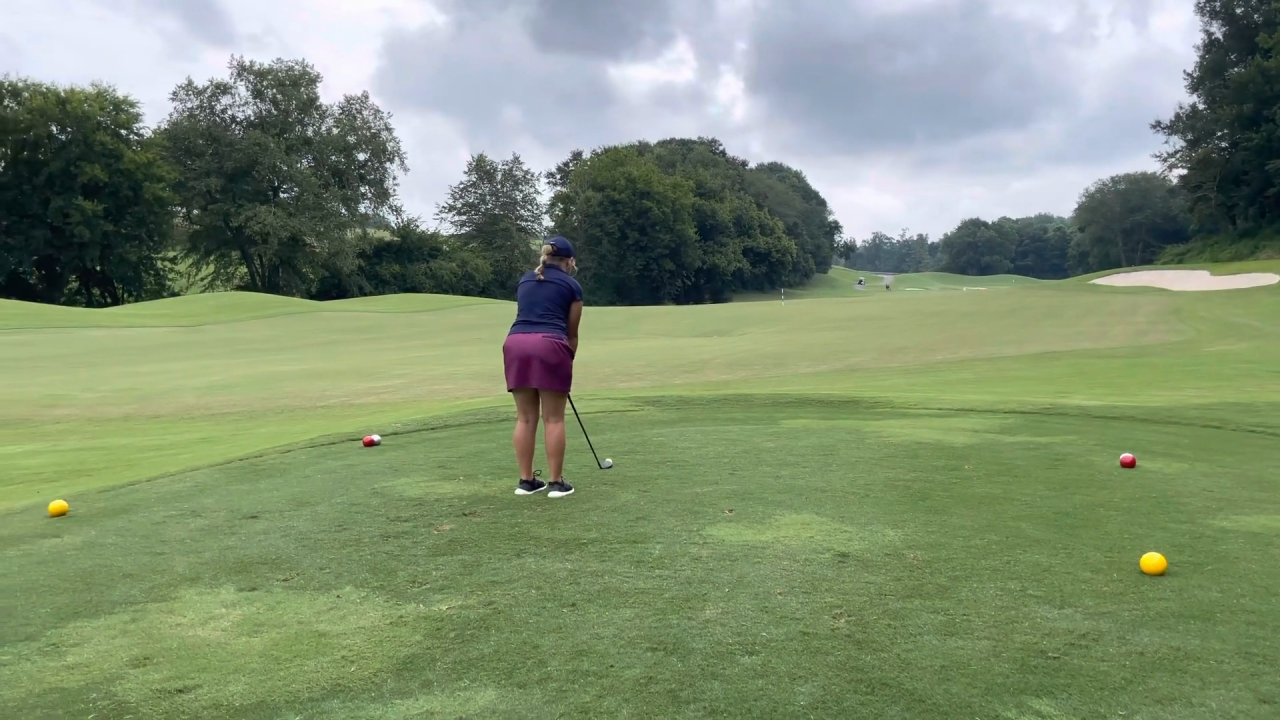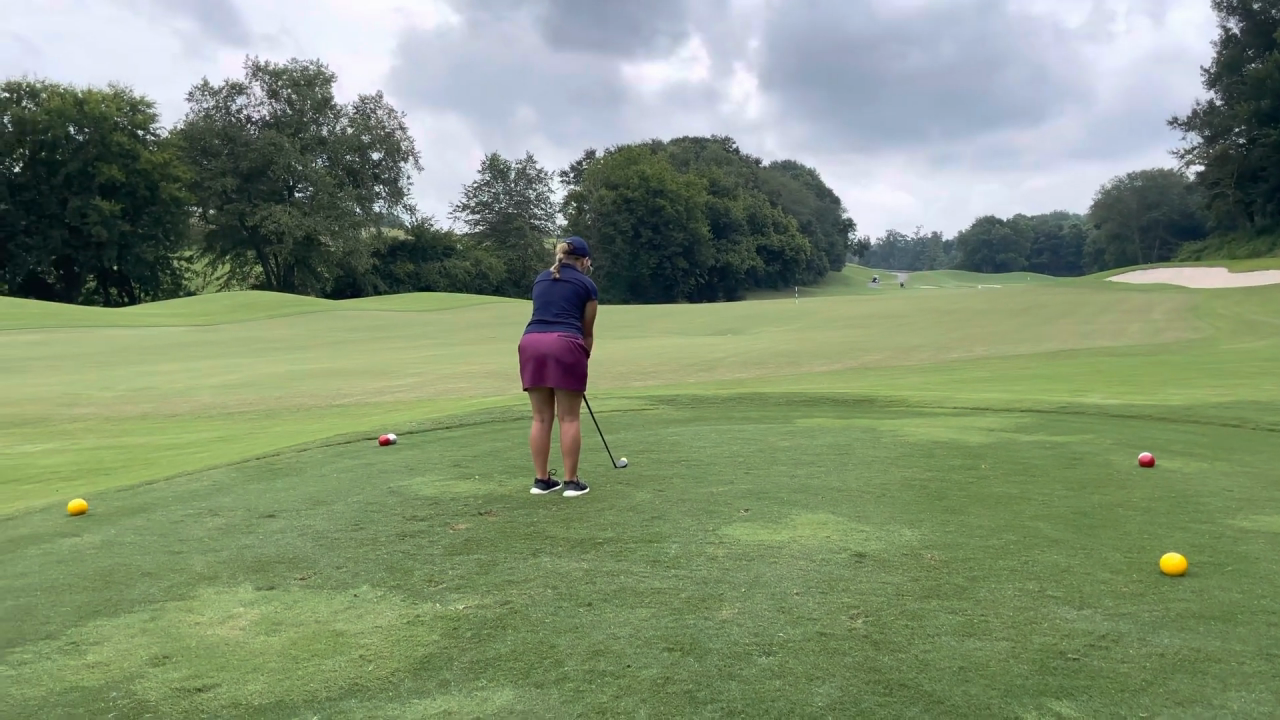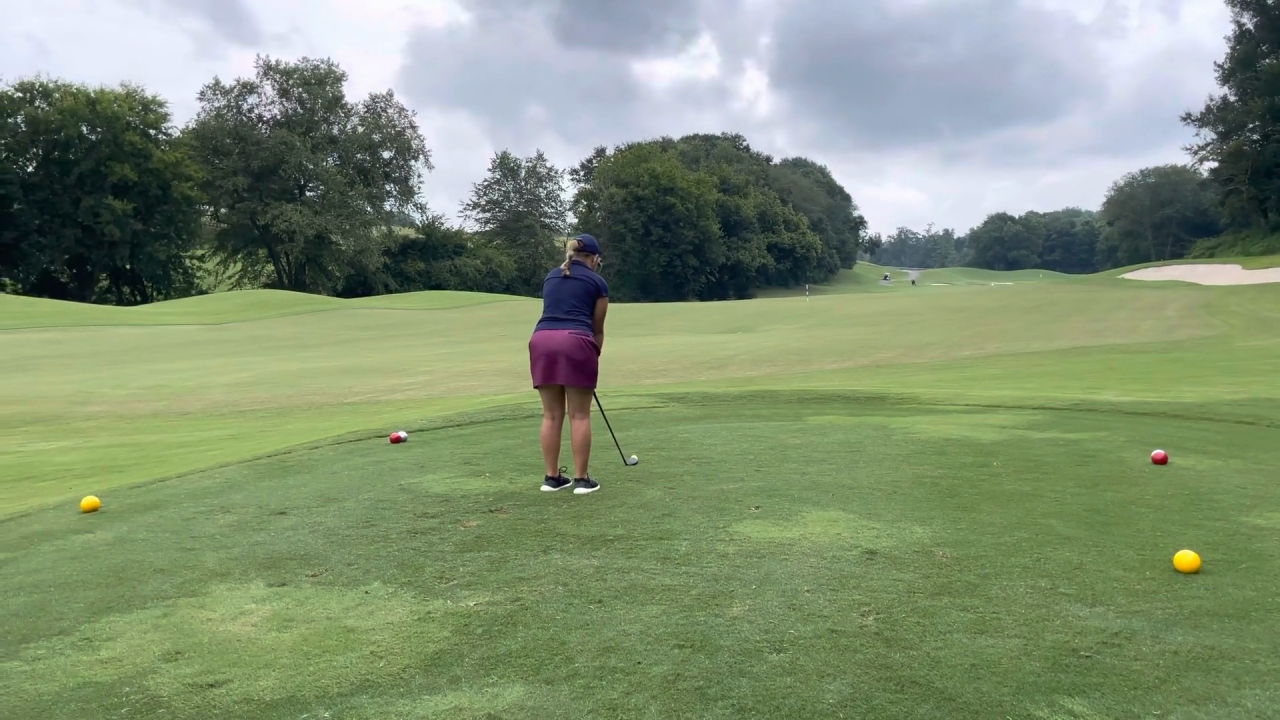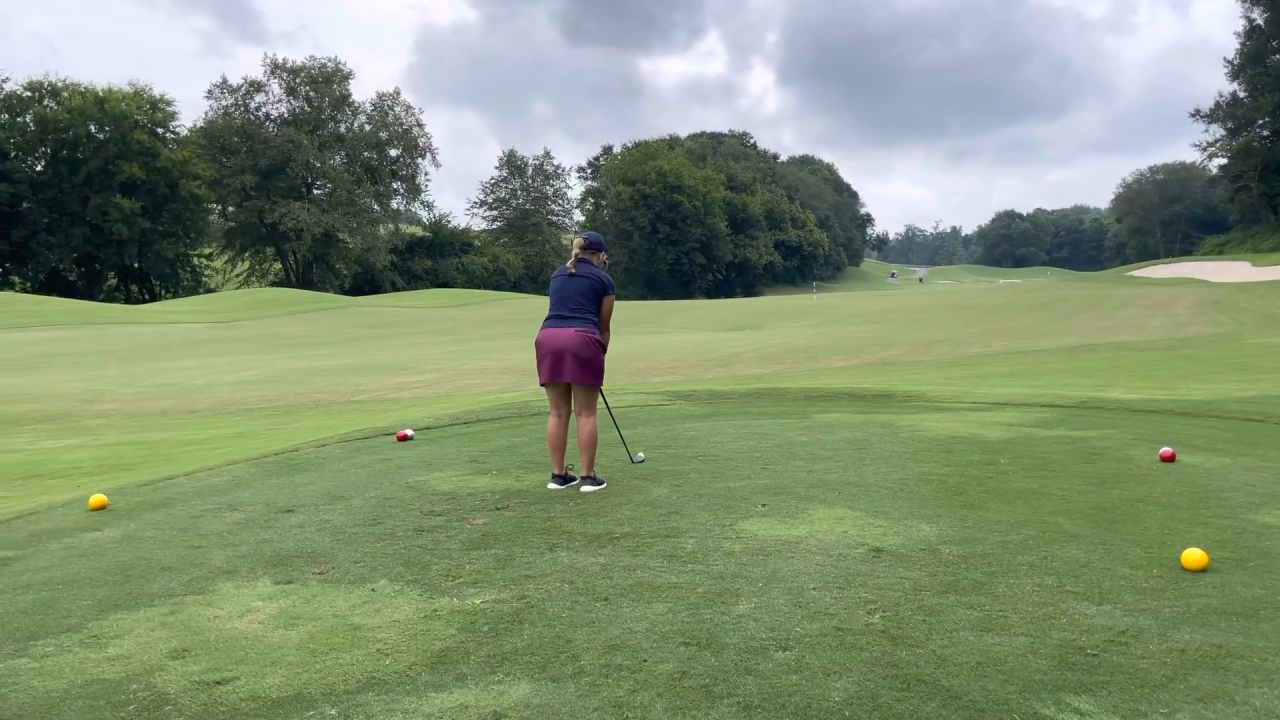
dt=0.3s
person 1, frame 1
left shoulder: (525, 280)
right shoulder: (571, 285)
right elbow: (572, 333)
right wrist: (569, 360)
left hip: (516, 343)
right hip: (550, 346)
left knee: (525, 418)
right knee: (553, 419)
left ankle: (526, 480)
right ankle: (556, 483)
person 1, frame 2
left shoulder: (541, 279)
right shoulder: (587, 284)
right elbow: (587, 331)
right wrist: (584, 357)
left hip: (531, 342)
right hip: (565, 345)
left knee: (541, 417)
right knee: (569, 418)
left ankle: (541, 479)
right ankle: (571, 481)
person 1, frame 3
left shoulder: (551, 276)
right shoulder: (597, 282)
right elbow: (597, 328)
right wrist: (595, 355)
left hip: (542, 340)
right hip: (576, 343)
left knee: (551, 414)
right knee: (579, 415)
left ankle: (552, 476)
right ankle: (581, 479)
person 1, frame 4
left shoulder: (558, 274)
right shoulder: (604, 279)
right elbow: (604, 326)
right wrist: (601, 352)
left hip: (548, 338)
right hip: (582, 340)
left knee: (558, 412)
right knee: (586, 413)
left ankle: (558, 474)
right ankle: (588, 477)
